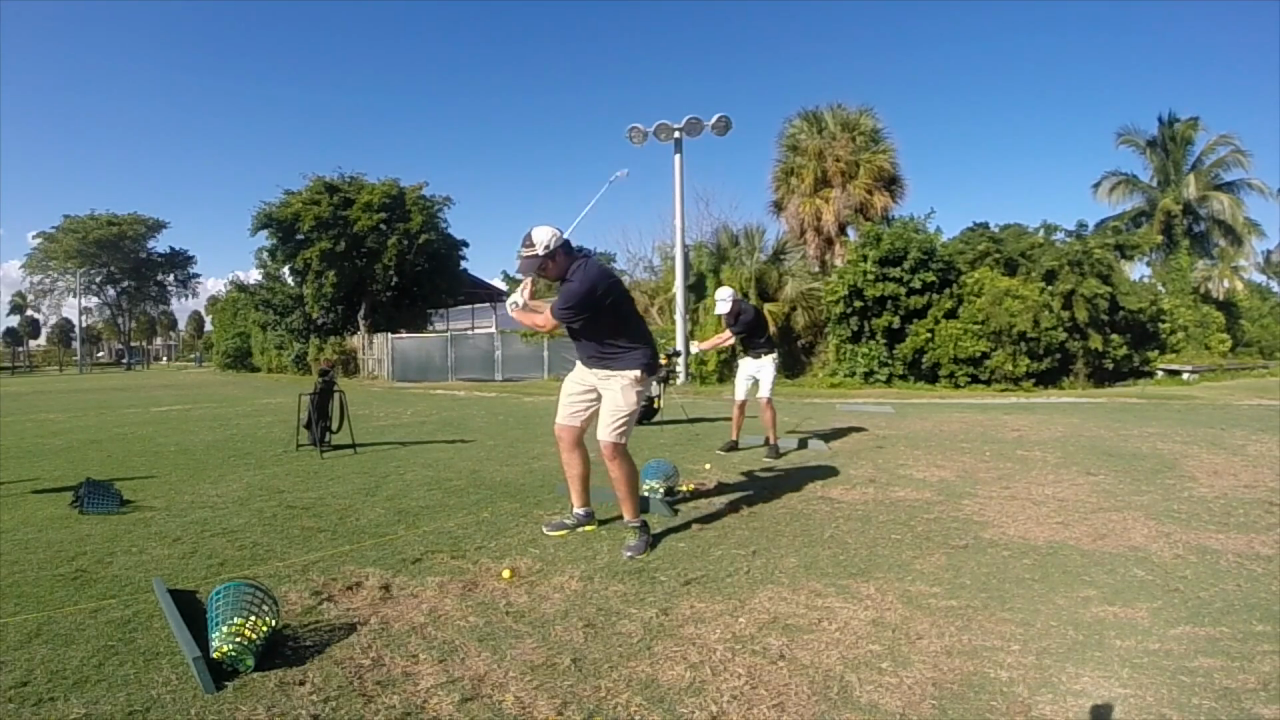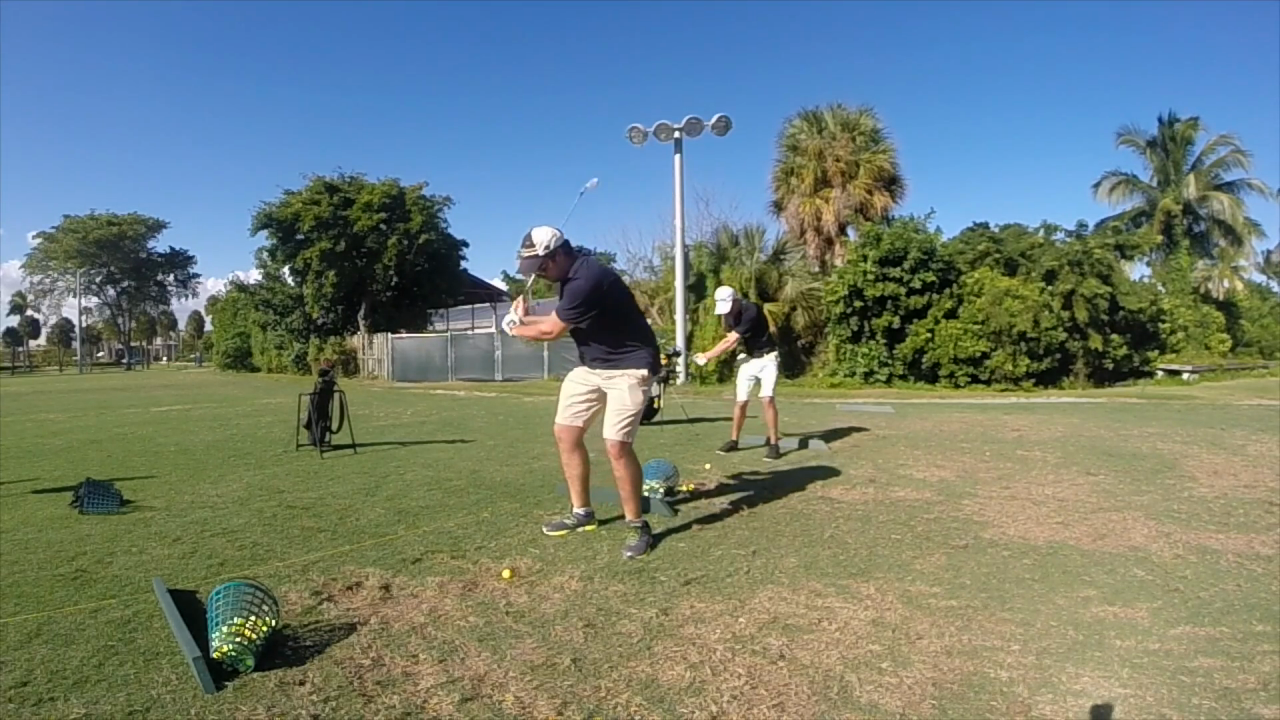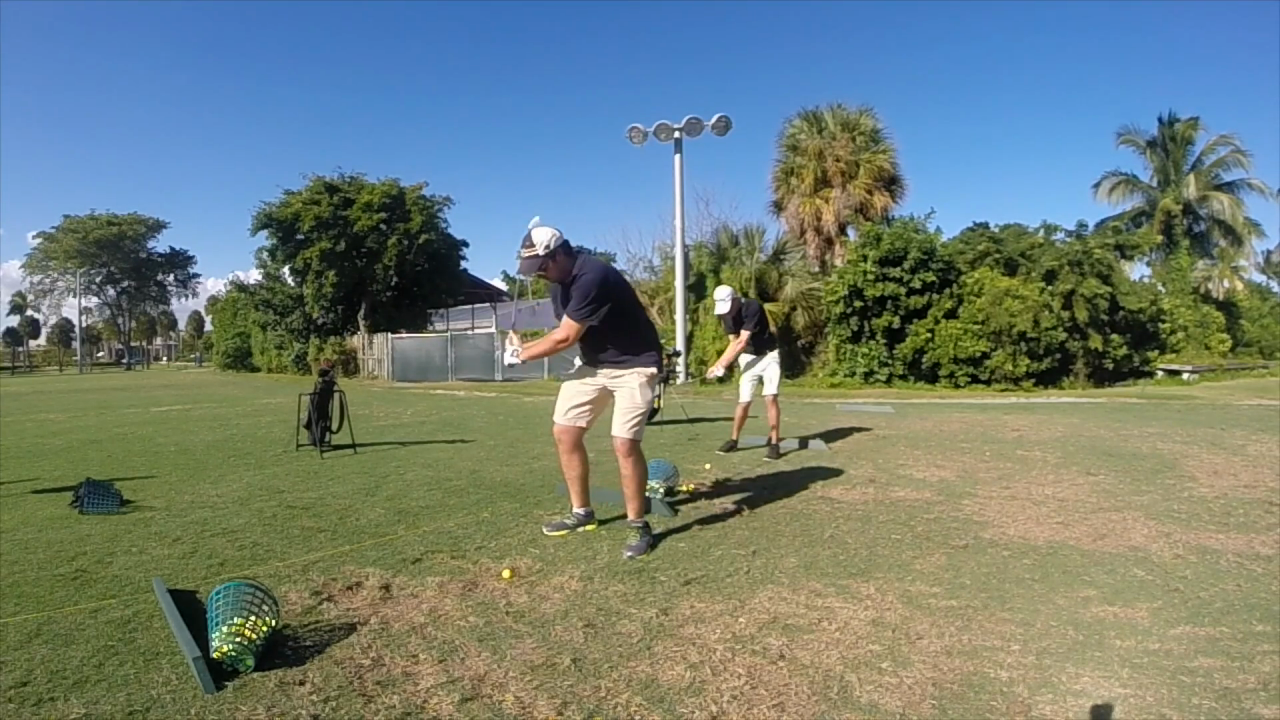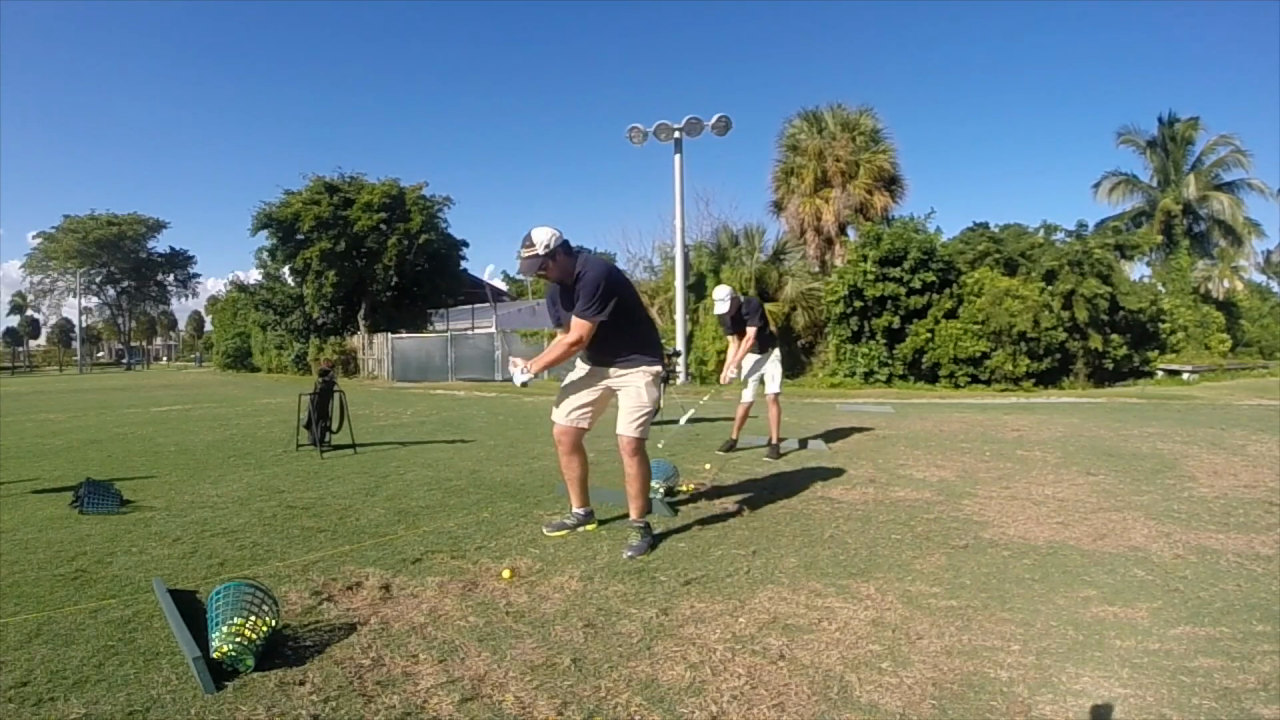
dt=0.1s
person 1, frame 1
left shoulder: (584, 282)
right shoulder: (577, 269)
left elbow: (545, 323)
right elbow: (559, 307)
left wrist: (516, 311)
right wrist: (528, 302)
left hip: (626, 367)
right hip: (591, 364)
left knee: (610, 445)
right knee: (566, 433)
left ankle: (636, 526)
right ankle: (582, 512)
person 1, frame 2
left shoulder: (587, 279)
right shoulder: (568, 277)
left elbow: (552, 330)
right elbow: (561, 323)
left wrist: (515, 327)
right wrist: (525, 318)
left hip: (630, 366)
right hip: (592, 363)
left knee: (616, 445)
right knee: (565, 432)
left ankle: (637, 525)
right ankle: (582, 512)
person 1, frame 3
left shoulder: (592, 277)
right shoulder: (564, 281)
left elbow: (565, 337)
right elbow: (565, 328)
left wrist: (522, 352)
right wrist: (524, 346)
left hip: (634, 365)
right hip: (594, 364)
left knee: (624, 444)
right knee: (564, 433)
left ankle: (638, 525)
right ankle: (582, 512)
person 1, frame 4
left shoulder: (596, 273)
right shoulder: (556, 289)
left elbow: (577, 339)
right elbow: (566, 337)
left wrist: (532, 367)
right wrist: (534, 365)
left hip: (637, 364)
right hip: (593, 364)
left knee: (630, 443)
right knee: (564, 433)
left ankle: (639, 525)
right ankle: (581, 512)
person 2, frame 1
left shoulder: (749, 314)
right shoulder: (732, 312)
left elbow: (724, 337)
right elbow: (731, 339)
left wrist: (700, 346)
right wrist: (702, 346)
left hip: (765, 360)
right hip: (747, 359)
left knee: (765, 401)
right knee: (739, 401)
left ankle: (772, 443)
right ankle: (734, 440)
person 2, frame 2
left shoulder: (751, 311)
right shoulder: (728, 314)
left elbow: (731, 342)
right elbow: (729, 341)
left wrist: (708, 356)
right wrist: (709, 355)
left hip: (767, 358)
right hip: (747, 359)
left knee: (767, 400)
right knee: (741, 401)
left ankle: (773, 444)
right ankle: (733, 441)
person 2, frame 3
left shoulder: (752, 307)
right shoulder: (726, 315)
left elbow: (742, 341)
right elbow: (733, 343)
left wrist: (722, 364)
right wrist: (719, 364)
left hip: (769, 356)
right hip: (749, 359)
left knee: (770, 399)
right knee: (744, 402)
left ankle: (774, 443)
right ankle: (734, 440)
person 2, frame 4
left shoulder: (752, 304)
right shoulder: (724, 316)
left elbow: (750, 338)
right elbow: (733, 343)
left wrist: (734, 364)
right wrist: (727, 367)
left hip: (770, 354)
right hip: (749, 358)
left knee: (772, 398)
right knee: (746, 401)
left ankle: (774, 443)
right ankle: (733, 439)
